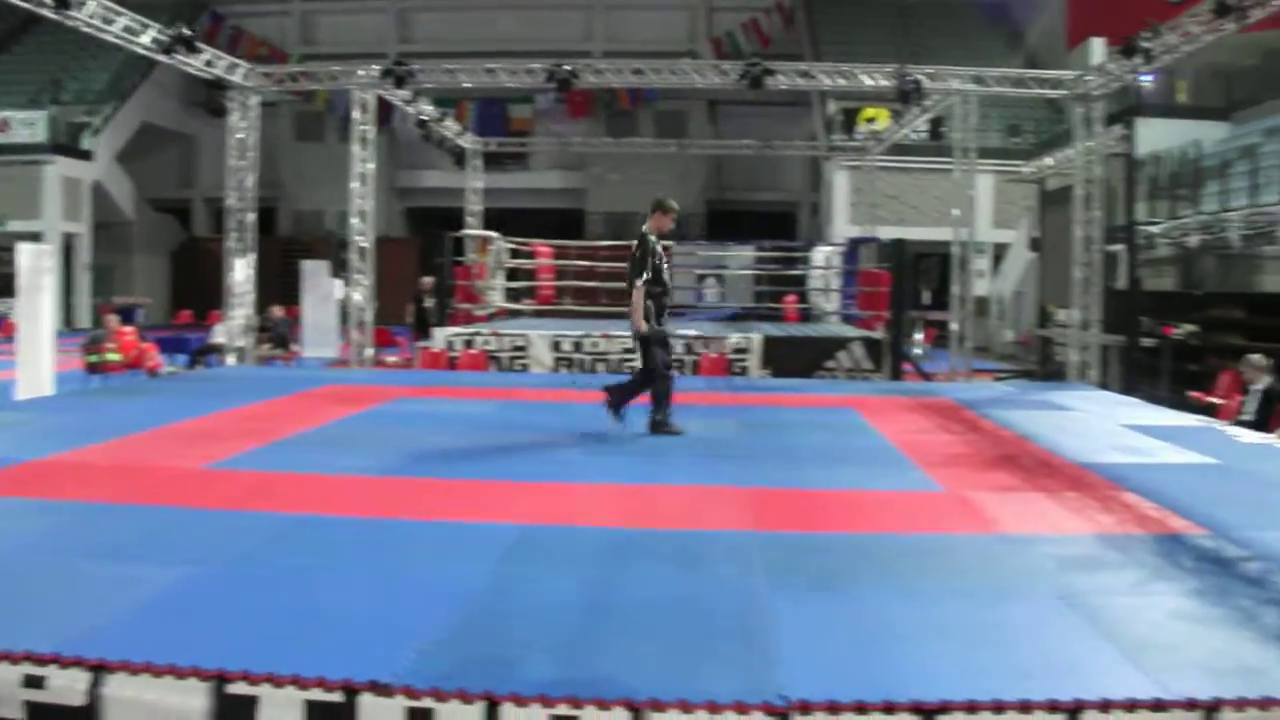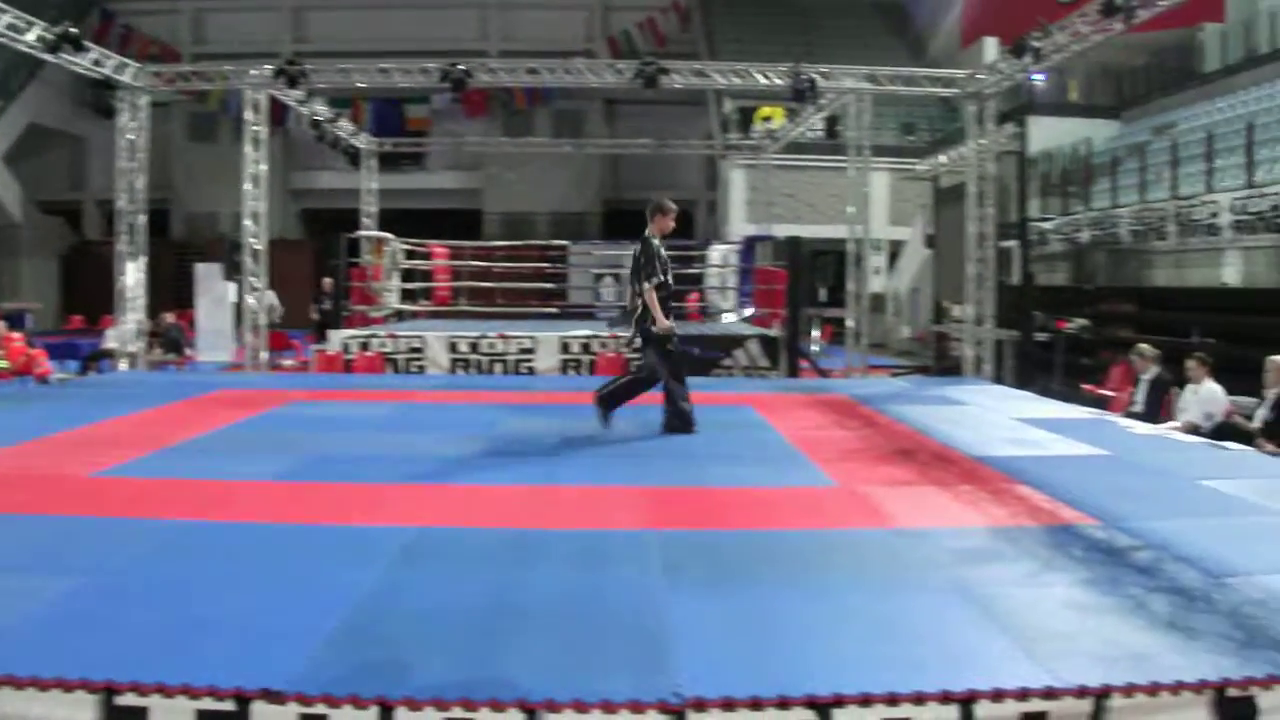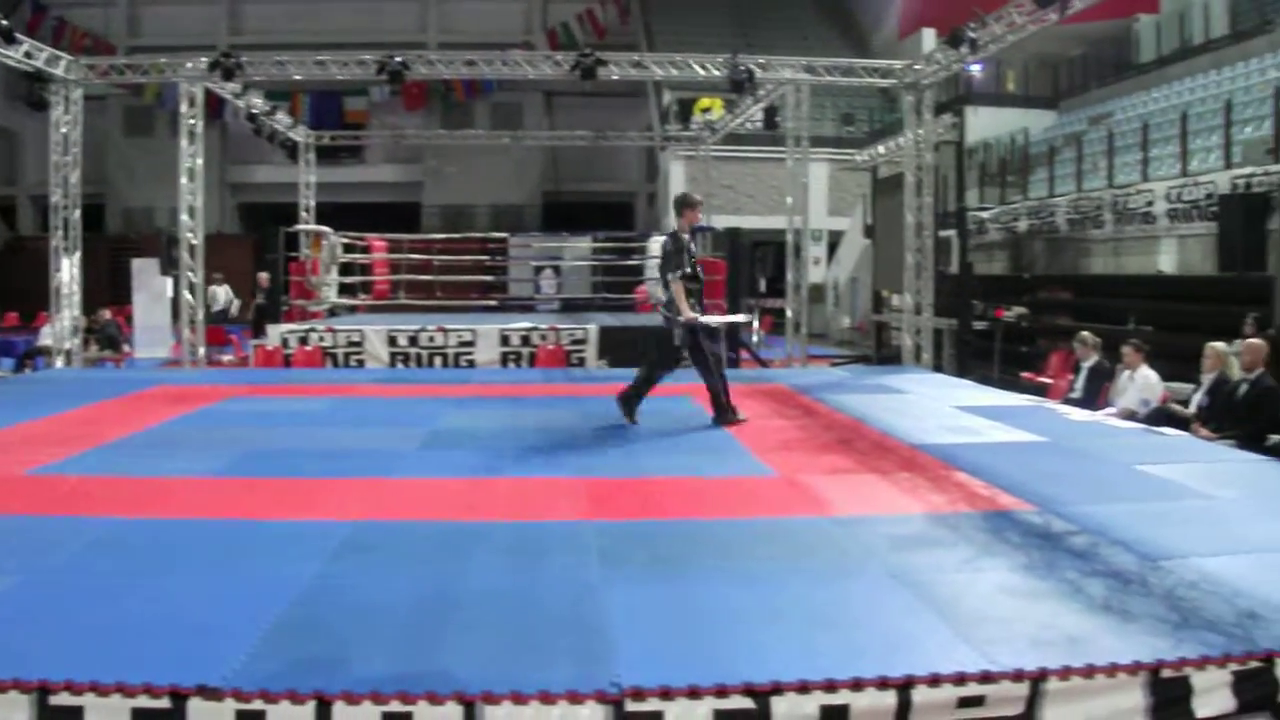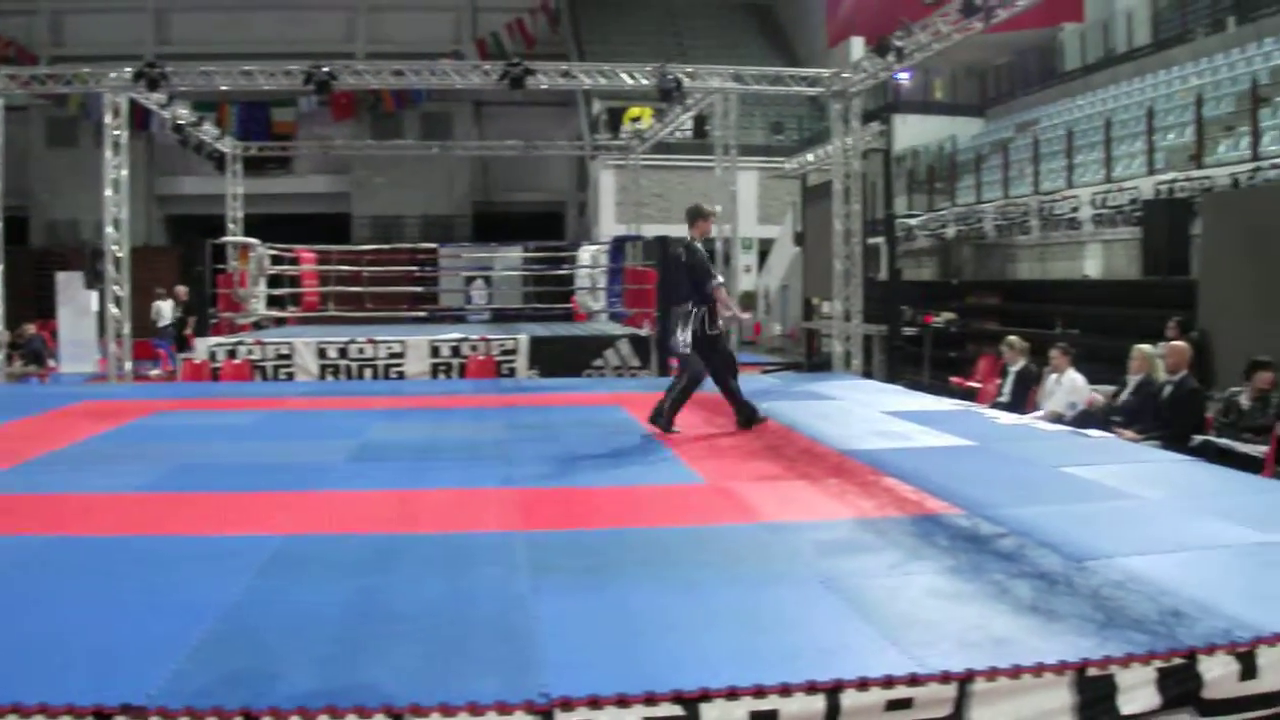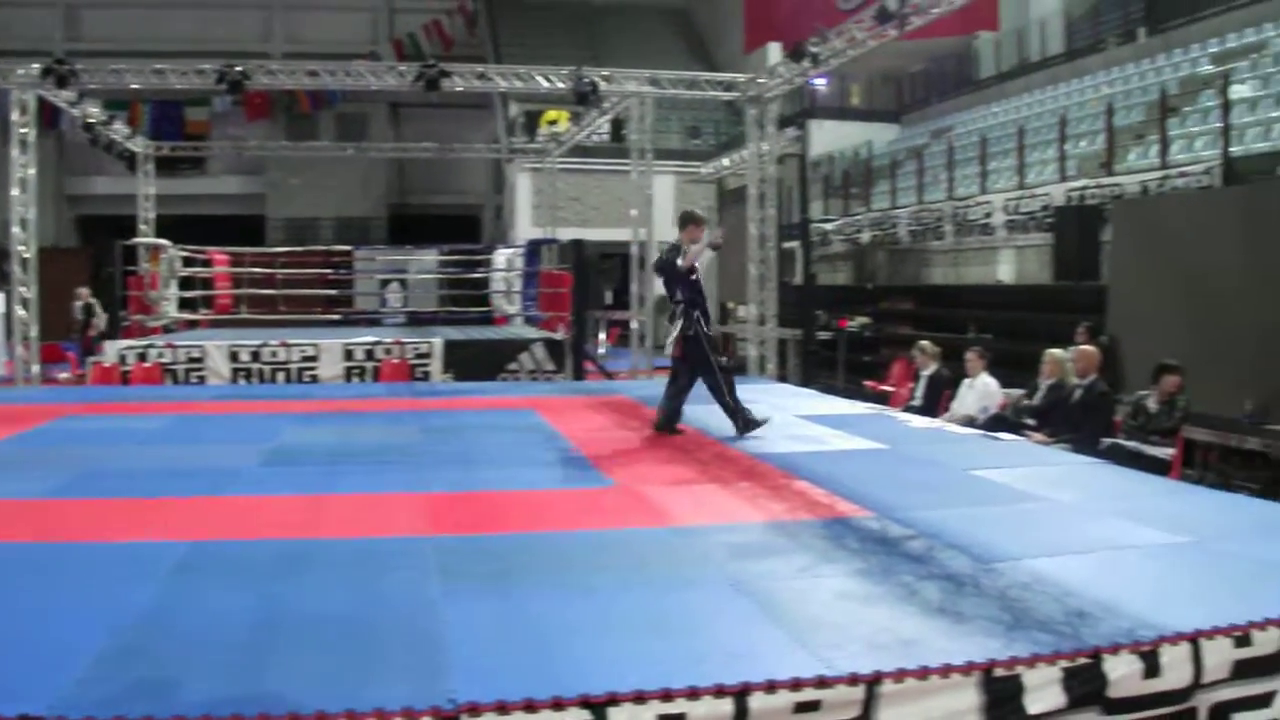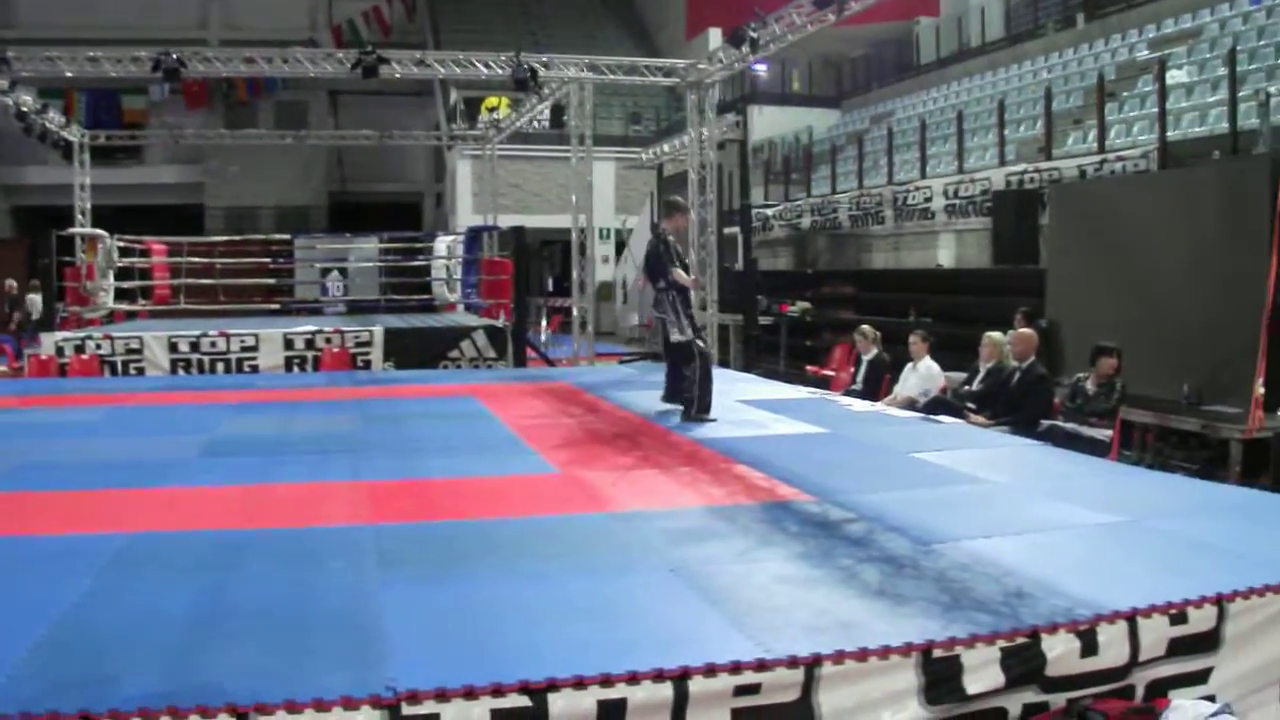
dt=0.4s
person 1, frame 1
left shoulder: (651, 242)
right shoulder: (645, 244)
right elbow: (638, 285)
right wrist: (639, 320)
left hip: (653, 316)
right hip: (648, 316)
left knee: (655, 367)
right knee: (660, 368)
left ankle: (616, 395)
right ankle: (660, 420)
person 1, frame 2
left shoulder: (651, 245)
right shoulder: (649, 247)
left elbow: (636, 285)
right elbow: (647, 288)
right wrist: (660, 319)
left hip: (651, 318)
right hip: (652, 320)
left knee: (673, 368)
right knee: (652, 371)
left ankle: (680, 420)
right ankle: (607, 398)
person 1, frame 3
left shoulder: (680, 239)
right shoulder: (679, 241)
right elbow: (674, 279)
right wrist: (685, 310)
left hip: (677, 310)
right hip: (681, 312)
left knee: (665, 359)
right knee: (710, 358)
left ankle: (629, 399)
right ankle: (724, 413)
person 1, frame 4
left shoulder: (682, 249)
right shoulder: (695, 252)
right elbow: (713, 286)
left wrist: (719, 307)
right wrist: (735, 310)
left hip: (697, 316)
right hip: (700, 319)
left knee: (726, 366)
right knee: (692, 371)
left ankle: (746, 415)
right ankle: (663, 415)
person 1, frame 5
left shoulder: (671, 252)
right shoulder: (679, 251)
right elbow: (683, 266)
right wrist: (704, 245)
left hip: (683, 319)
right hip: (692, 319)
left knee: (683, 373)
right knee: (716, 369)
left ankle: (666, 420)
right ankle: (742, 420)
person 1, frame 6
left shoulder: (657, 240)
right shoulder: (665, 242)
left elbow: (650, 273)
right elbow: (674, 271)
right wrist: (690, 283)
left hip: (665, 303)
right hip: (674, 304)
left knee: (677, 352)
right knee: (697, 355)
left ankle: (673, 393)
right ankle: (694, 409)
